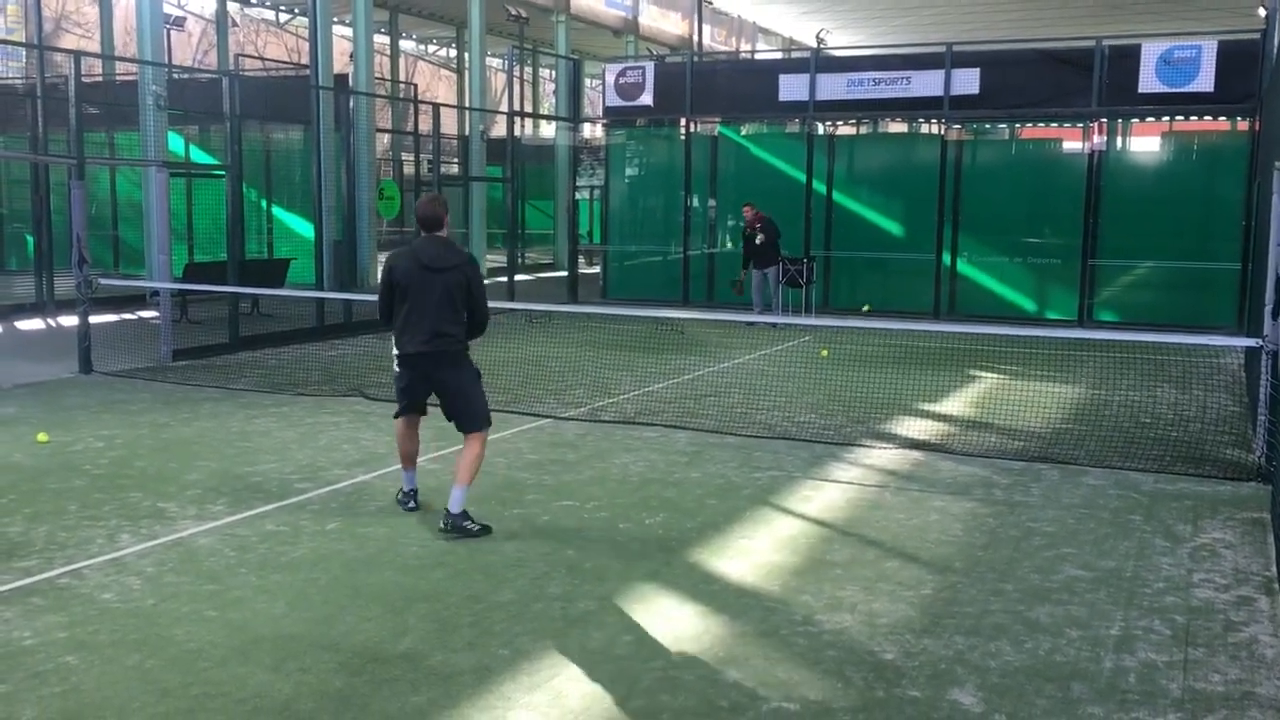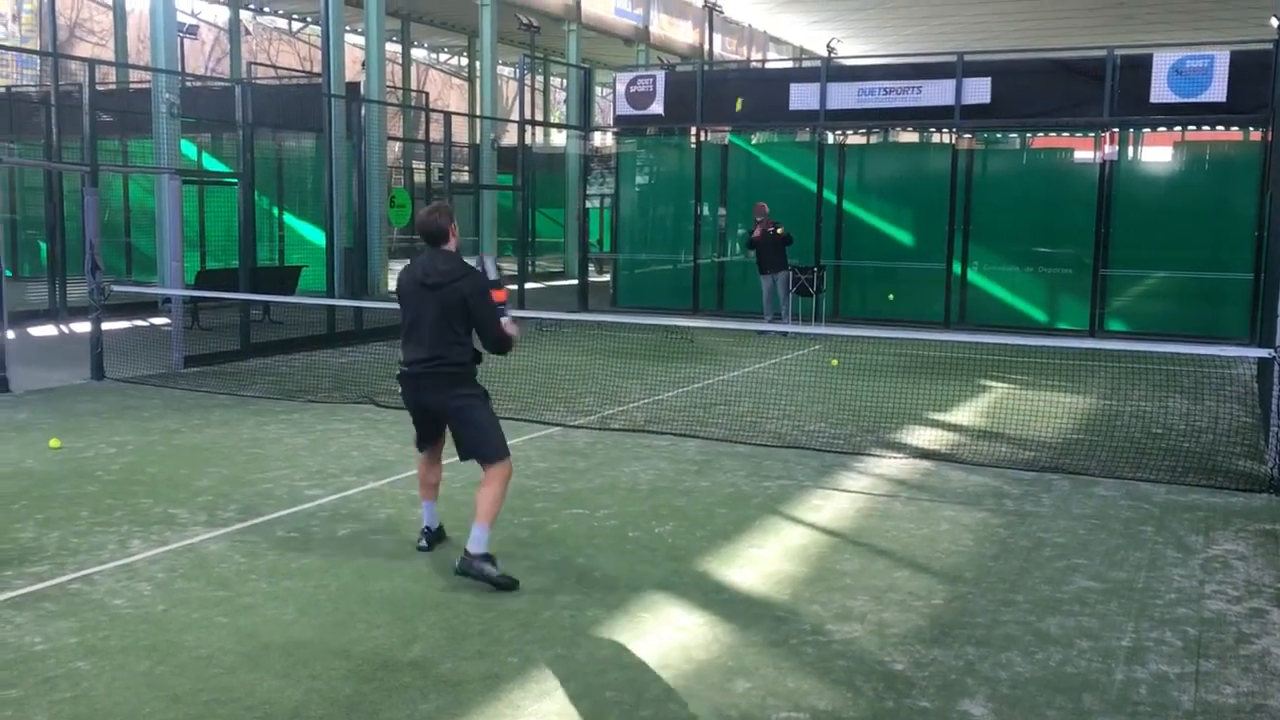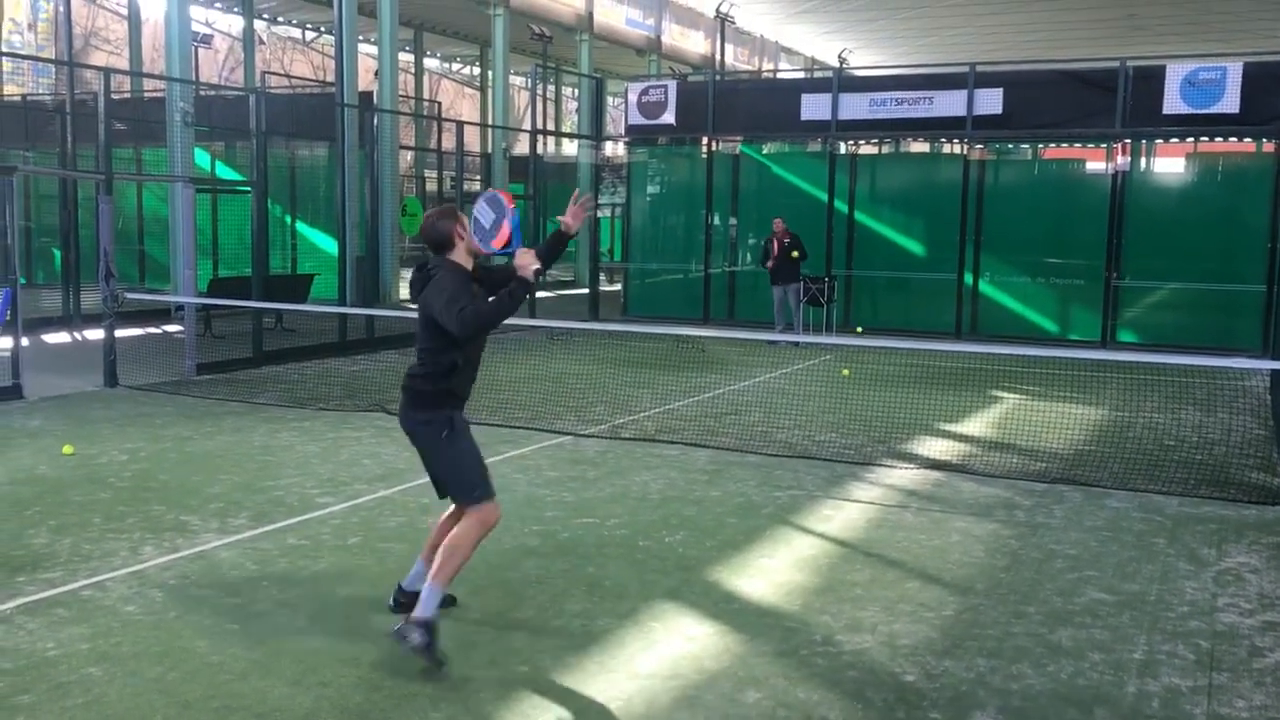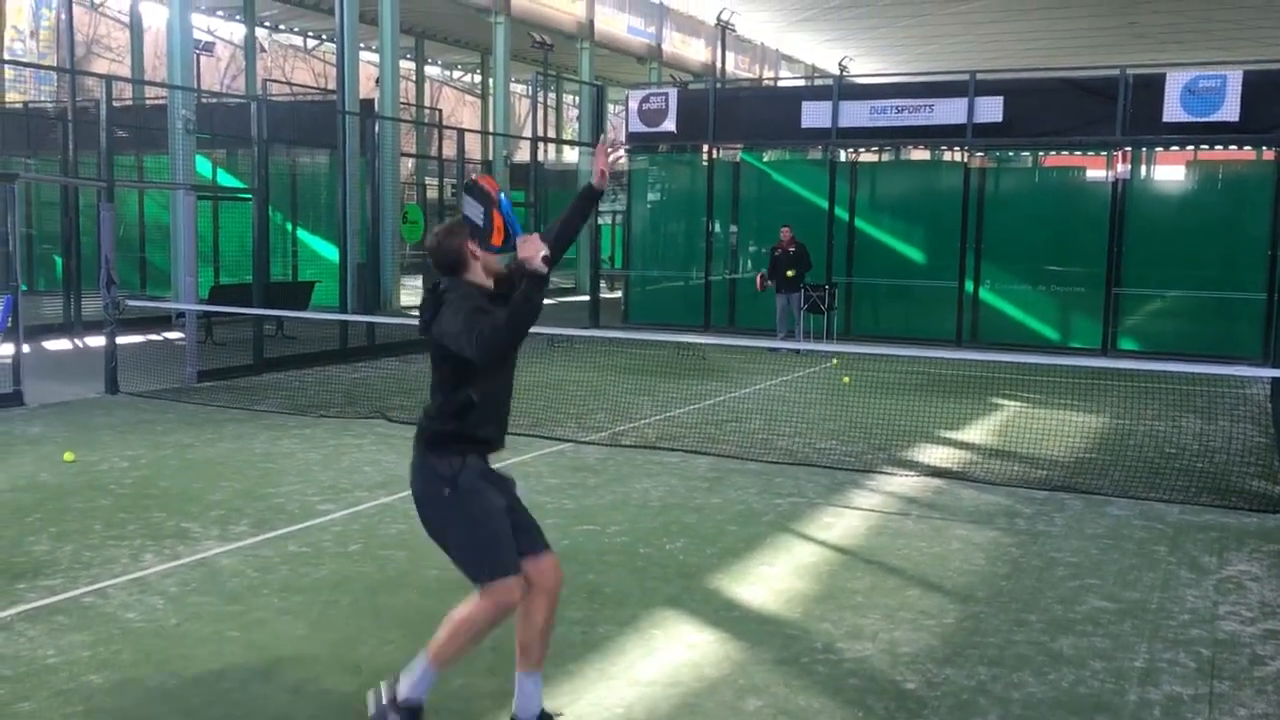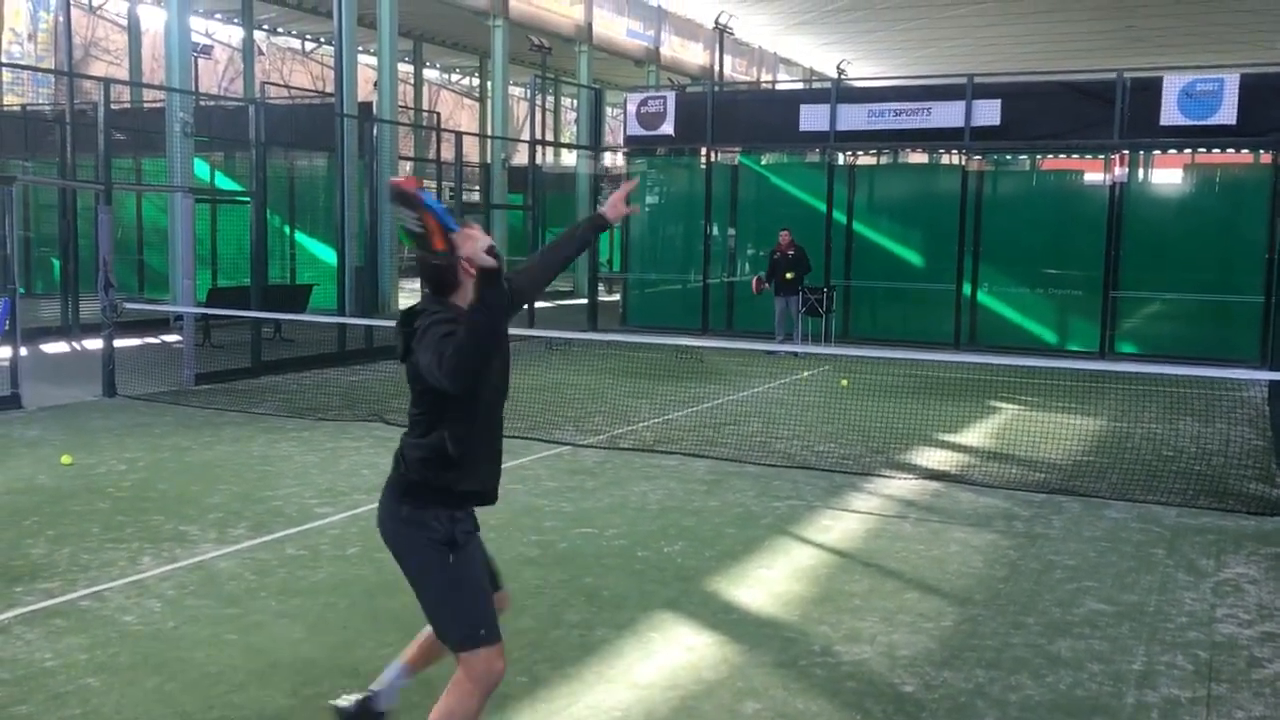
dt=0.4s
person 1, frame 1
left shoulder: (397, 260)
right shoulder: (465, 263)
left elbow: (384, 314)
right elbow: (479, 320)
left hip: (411, 360)
right hip: (452, 360)
left knee: (407, 419)
right knee: (476, 435)
left ankle: (409, 490)
right ankle: (455, 512)
person 1, frame 2
left shoulder: (407, 277)
right shoulder: (470, 279)
right elbow: (493, 342)
right wrist: (507, 335)
left hip: (414, 383)
right hip: (454, 385)
left knee: (430, 450)
right knee: (499, 467)
left ankle: (430, 528)
right ankle: (476, 556)
person 1, frame 3
left shoulder: (467, 277)
right shoulder: (445, 284)
left elbow: (530, 264)
right elbow: (470, 324)
left wrist: (565, 232)
right wrist: (519, 282)
left hip: (440, 409)
right hip: (432, 412)
left knee: (469, 506)
right knee: (482, 513)
left ankle: (413, 589)
right ankle: (420, 620)
person 1, frame 4
left shoulder: (491, 292)
right shoulder: (459, 308)
left elbow: (545, 249)
right elbow: (492, 345)
left wrist: (594, 189)
right wrist: (529, 276)
left hip: (471, 468)
right hip: (447, 470)
left knee: (545, 577)
right knee: (504, 591)
person 1, frame 5
left shoulder: (465, 315)
right shoulder: (439, 331)
left elbow: (532, 276)
right elbow: (459, 378)
left wrist: (599, 221)
right wrist: (478, 271)
left hip: (436, 505)
right hip: (429, 512)
left knee: (490, 600)
right knee: (485, 666)
